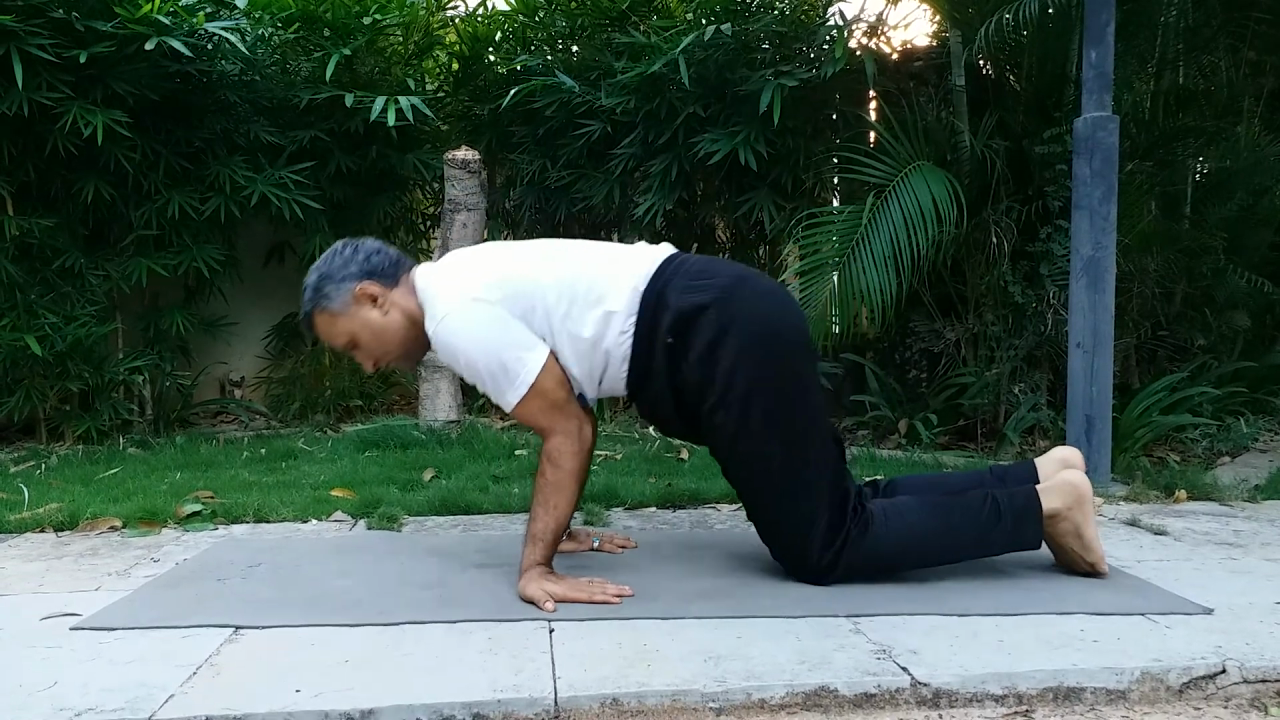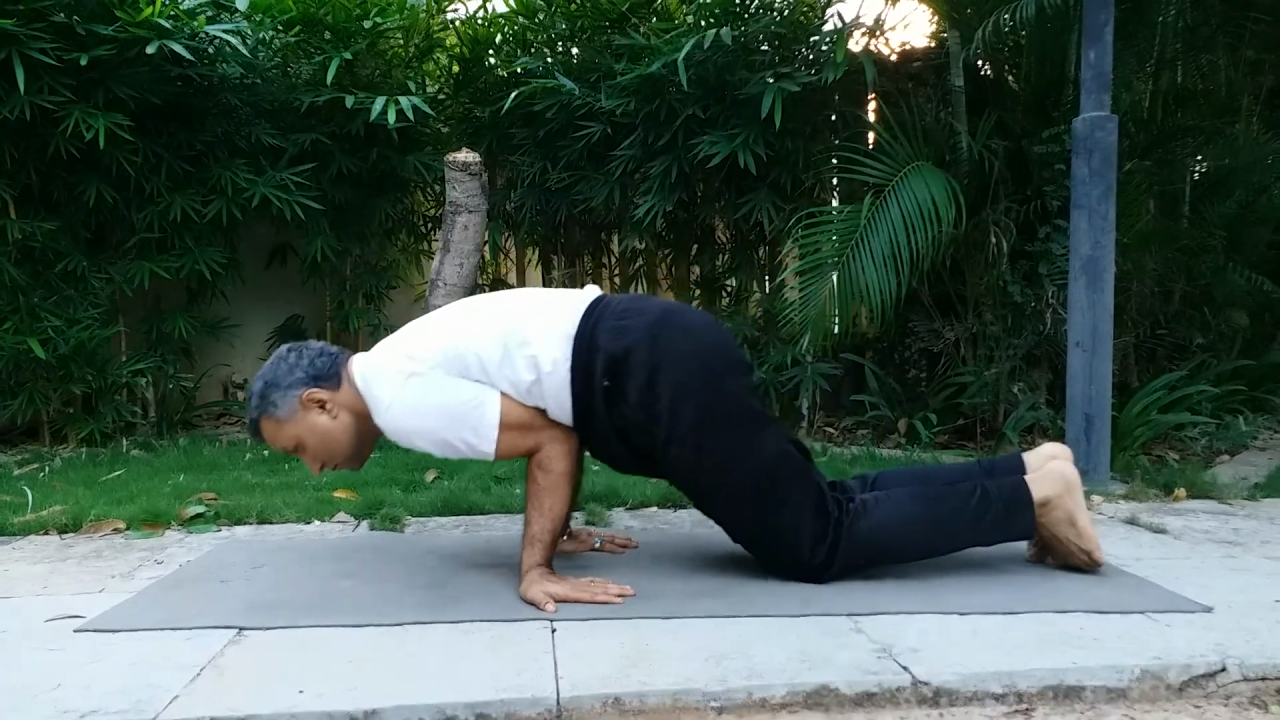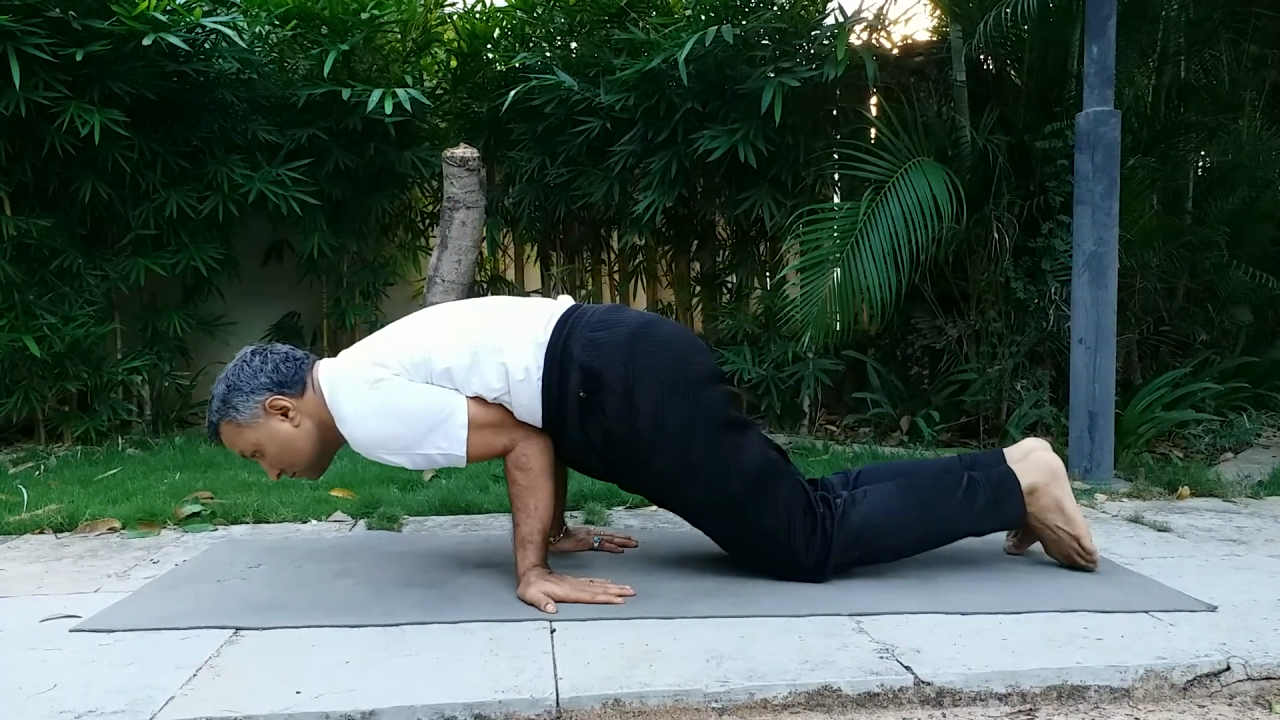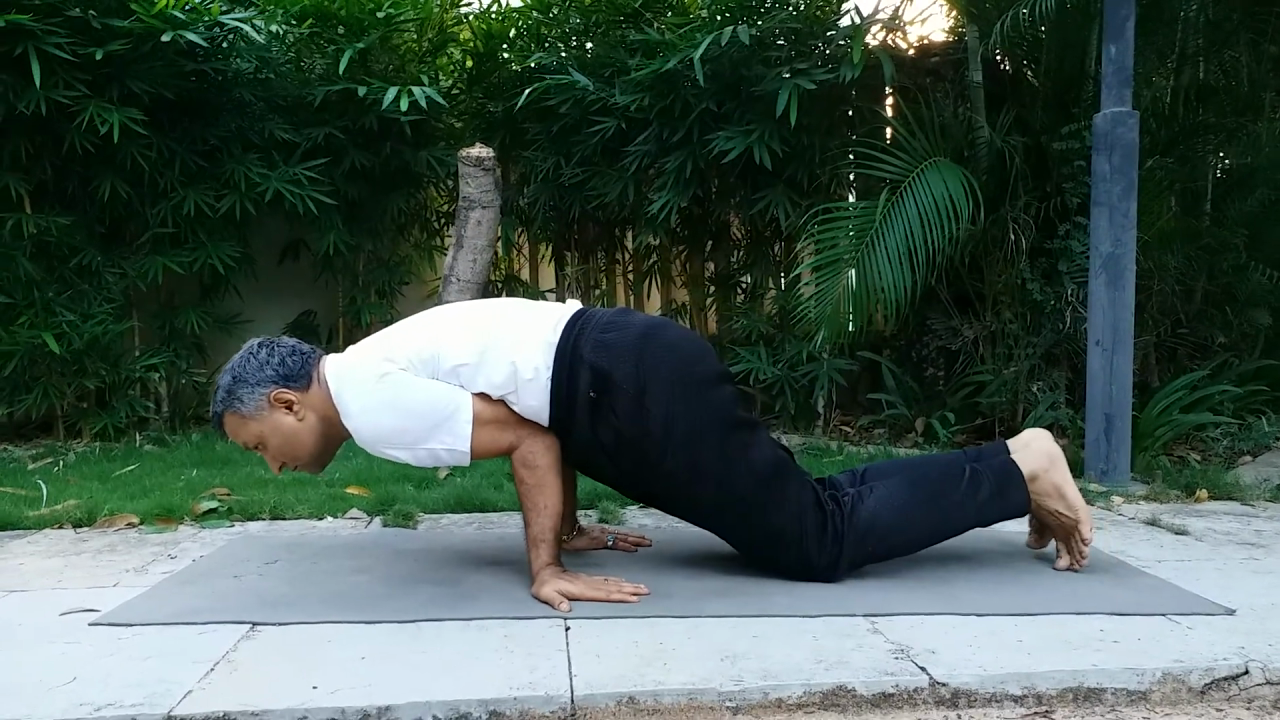
dt=0.5s
person 1, frame 1
left shoulder: (454, 317)
right shoulder: (460, 285)
left elbow: (569, 431)
right elbow: (567, 414)
left wrist: (535, 566)
right wrist: (556, 529)
left hip: (724, 334)
right hip: (729, 320)
left knee: (825, 545)
right knee: (829, 511)
left ankle: (1041, 505)
right ankle: (1037, 476)
person 1, frame 2
left shoulder: (397, 397)
right shoulder: (405, 363)
left elbow: (548, 440)
left wrist: (535, 569)
right wrist: (555, 532)
left hip: (661, 373)
right hip: (664, 351)
left knee: (816, 542)
right knee: (816, 508)
left ankle: (1029, 494)
right ankle: (1025, 469)
person 1, frame 3
left shoulder: (360, 408)
right shoulder: (372, 373)
left elbow: (520, 440)
left wrist: (531, 571)
right wrist: (552, 531)
left hip: (628, 386)
right hip: (625, 365)
left knee: (810, 541)
right knee: (800, 506)
left ankle: (1016, 486)
right ankle: (1007, 467)
person 1, frame 4
left shoulder: (369, 404)
right shoulder: (377, 371)
left elbow: (527, 439)
left wrist: (545, 569)
right wrist: (563, 529)
left hip: (637, 389)
right hip: (628, 370)
left knee: (821, 541)
right knee: (803, 508)
left ankle: (1017, 472)
right ankle: (1009, 465)
